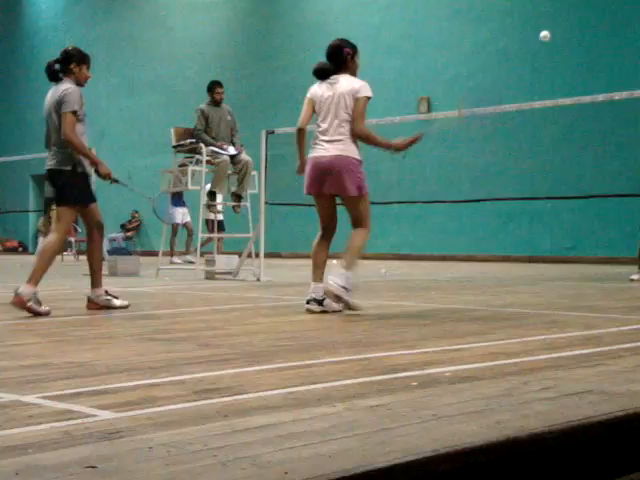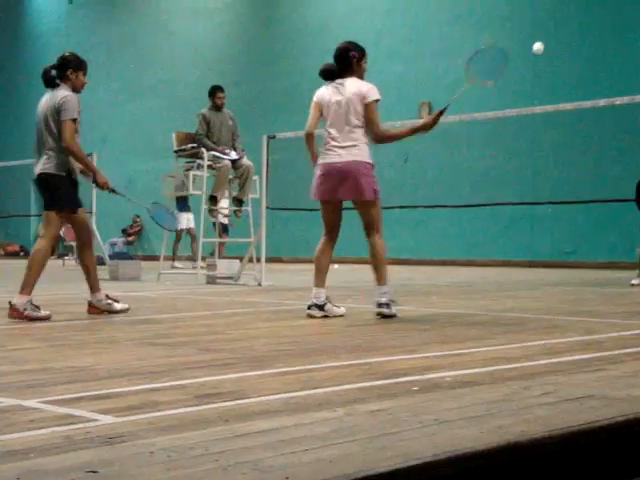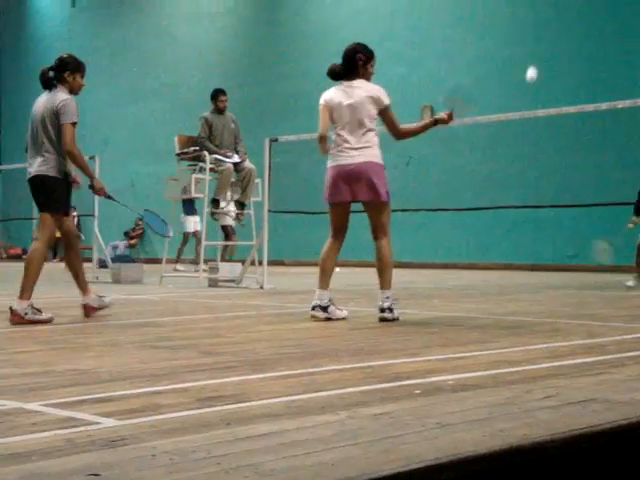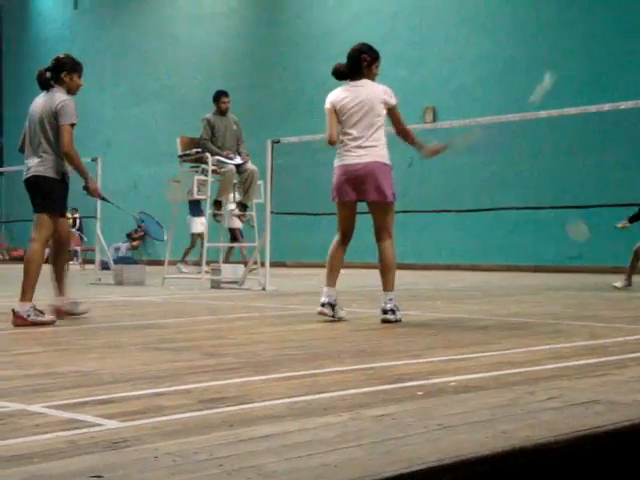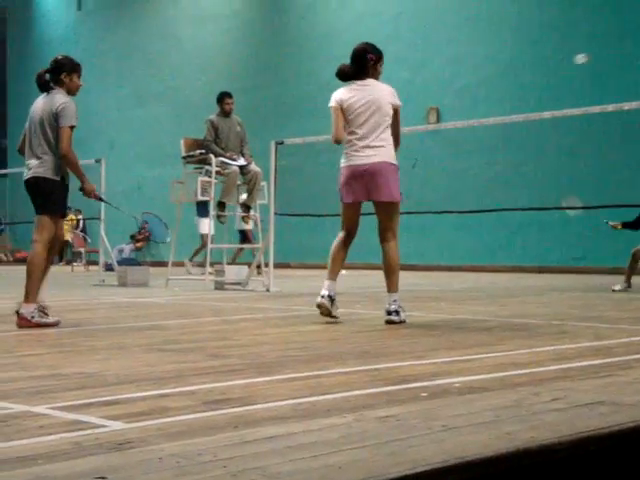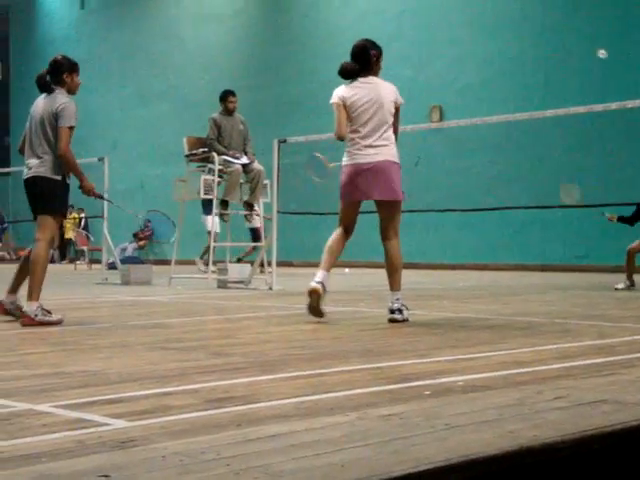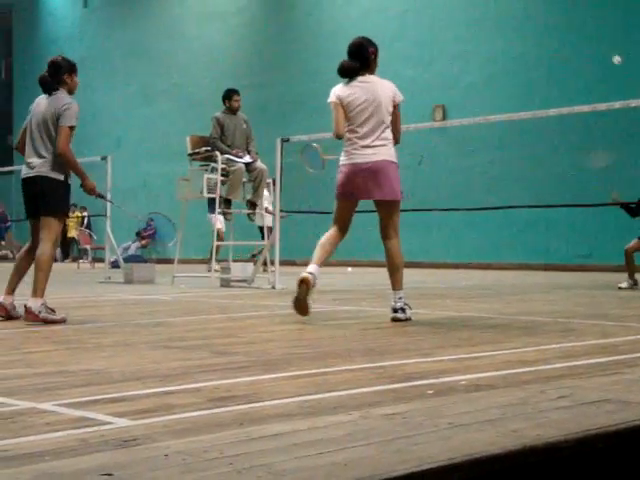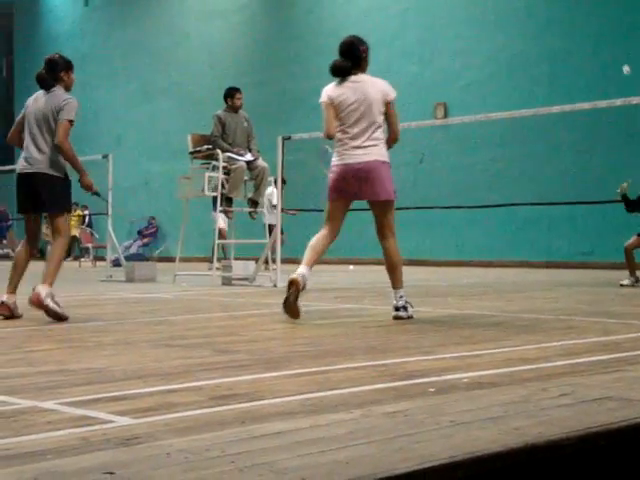
dt=0.1s
person 1, frame 1
left shoulder: (316, 89)
right shoulder: (358, 86)
left elbow: (300, 128)
right elbow: (358, 132)
left wrist: (301, 160)
right wrist: (393, 145)
left hip: (317, 161)
right hip: (344, 160)
left knee: (326, 229)
right knee: (361, 226)
left ankle: (315, 294)
right ankle: (341, 279)
person 1, frame 2
left shoulder: (322, 92)
right shoulder: (366, 89)
left elbow: (309, 132)
right elbow: (378, 135)
left wrist: (315, 159)
right wrist: (420, 127)
left hip: (328, 166)
right hip: (357, 164)
left knee: (330, 235)
right knee: (374, 232)
left ankle: (317, 300)
right ankle: (383, 298)
person 1, frame 3
left shoulder: (328, 96)
right shoulder: (376, 92)
left elbow: (322, 136)
right elbow: (397, 132)
right wrist: (433, 121)
left hip: (338, 168)
right hip: (368, 166)
left knee: (336, 236)
right knee: (381, 235)
left ankle: (321, 301)
right ankle: (386, 302)
person 1, frame 4
left shoulder: (334, 97)
right shoulder: (382, 92)
left elbow: (331, 138)
right elbow: (402, 130)
right wrist: (423, 148)
left hip: (345, 168)
right hip: (375, 166)
left knee: (343, 235)
right knee: (384, 237)
left ankle: (328, 299)
right ankle: (389, 304)
person 1, frame 5
left shoulder: (340, 96)
right shoulder: (389, 92)
left elbow: (338, 137)
left hip: (353, 167)
right hip: (384, 166)
left knee: (347, 233)
right knee: (389, 237)
left ankle: (328, 292)
right ankle: (393, 306)
person 1, frame 6
left shoulder: (342, 93)
right shoulder: (391, 90)
left elbow: (341, 134)
left hip: (354, 165)
right hip: (386, 164)
left knee: (343, 230)
right knee: (390, 236)
left ankle: (319, 281)
right ankle: (396, 304)
person 1, frame 7
left shoulder: (339, 91)
right shoulder: (390, 89)
left elbow: (338, 132)
right elbow: (396, 136)
left hip: (352, 165)
right hip: (384, 165)
left knee: (337, 229)
right knee: (390, 235)
left ankle: (310, 274)
right ankle: (399, 303)
person 1, frame 8
left shoulder: (331, 91)
right shoulder: (382, 87)
left elbow: (329, 133)
right elbow: (394, 135)
left hip: (343, 166)
right hip: (376, 165)
left knee: (329, 230)
right knee: (387, 235)
left ankle: (300, 276)
right ankle: (400, 301)
person 2, frame 1
left shoulder: (54, 92)
right shoulder: (70, 91)
left elbow: (52, 138)
right elbow: (68, 136)
left wrist: (87, 164)
right wrist: (98, 163)
left hip: (62, 168)
right hip: (68, 169)
left knee: (96, 228)
right knee: (61, 231)
left ankle: (98, 294)
right ankle: (26, 292)
person 2, frame 2
left shoulder: (47, 98)
right shoulder: (68, 98)
right elbow: (69, 143)
left wrist: (84, 171)
right wrist: (95, 172)
left hip: (48, 173)
right hip: (58, 175)
left knee: (85, 233)
right knee: (49, 235)
left ankle: (97, 298)
right ankle: (21, 301)
person 2, frame 3
left shoulder: (42, 100)
right shoulder: (66, 101)
left elbow: (30, 145)
right elbow: (69, 147)
right wrist: (93, 177)
left hip: (38, 174)
right hip: (52, 175)
left knee: (71, 236)
right knee: (43, 238)
left ankle: (87, 297)
right ankle: (22, 306)
person 2, frame 4
left shoulder: (39, 100)
right shoulder: (64, 102)
left elbow: (23, 145)
right elbow: (66, 148)
right wrist: (88, 179)
left hip: (35, 174)
right hip: (49, 176)
left knee: (62, 238)
right knee: (40, 238)
left ankle: (62, 301)
right ankle: (24, 308)
person 2, frame 5
left shoulder: (39, 102)
right shoulder: (65, 104)
left elbow: (23, 147)
right elbow: (64, 150)
right wrist: (85, 181)
left hip: (33, 176)
right hip: (50, 178)
left knee: (48, 240)
right knee: (43, 240)
left ankle: (30, 303)
right ankle: (30, 309)
person 2, frame 6
left shoulder: (40, 102)
right shoulder: (65, 104)
left elbow: (23, 147)
right elbow: (63, 150)
right wrist: (83, 179)
left hip: (33, 176)
right hip: (51, 177)
left knee: (45, 240)
right knee: (45, 240)
right ankle: (32, 308)
person 2, frame 7
left shoulder: (38, 104)
right shoulder: (68, 105)
right elbow: (63, 148)
right wrist: (84, 178)
left hip: (30, 177)
right hip: (52, 177)
left knee: (35, 242)
right knee: (49, 241)
right ankle: (35, 306)
person 2, frame 8
left shoulder: (33, 100)
right shoulder: (67, 100)
right elbow: (61, 142)
right wrist: (83, 173)
left hip: (25, 172)
right hip: (51, 174)
left knee: (31, 239)
right knee: (61, 236)
right ankle: (43, 292)
person 3, frame 1
left shoulder: (228, 110)
right shoulder: (203, 110)
left elbow: (235, 131)
right elbow: (198, 133)
left wrist: (237, 144)
right wrist: (215, 144)
right hip: (211, 148)
left knee: (247, 161)
right knee: (225, 160)
left ankle: (238, 194)
person 3, frame 2
left shoulder: (229, 114)
right shoulder: (204, 114)
left elbow: (236, 136)
right elbow: (200, 137)
left wrist: (239, 149)
right wrist: (216, 148)
left hip: (230, 152)
right hip: (213, 153)
left knee: (248, 165)
right knee: (226, 164)
left ankle: (239, 198)
right ankle: (214, 197)
person 3, frame 3
left shoulder: (231, 118)
right shoulder: (207, 118)
left elbow: (238, 139)
right elbow: (202, 140)
left wrist: (241, 152)
right wrist: (219, 151)
left hip: (233, 156)
right hip: (215, 156)
left knee: (250, 168)
right knee: (228, 167)
left ankle: (241, 202)
right ankle: (216, 200)
person 3, frame 4
left shoulder: (234, 119)
right shoulder: (209, 119)
left elbow: (241, 141)
right elbow: (204, 142)
left wrist: (243, 154)
right wrist: (221, 153)
left hip: (235, 157)
right hip: (217, 157)
left knee: (253, 170)
right knee: (230, 169)
left ankle: (244, 203)
right ankle: (218, 202)
person 3, frame 5
left shoulder: (238, 121)
right shoulder: (212, 121)
left elbow: (244, 142)
right elbow: (208, 143)
left wrist: (247, 155)
right wrist: (224, 154)
left hip: (239, 159)
right hip: (221, 159)
left knee: (256, 171)
right knee: (234, 171)
left ankle: (248, 204)
right ankle: (222, 203)
person 3, frame 6
left shoulder: (240, 119)
right shoulder: (215, 119)
left elbow: (247, 140)
right elbow: (211, 142)
left wrist: (249, 154)
right wrist: (227, 153)
left hip: (242, 157)
right hip: (223, 157)
left knee: (259, 170)
right knee: (236, 169)
left ankle: (250, 203)
right ankle: (225, 201)
person 3, frame 7
left shoulder: (243, 118)
right shoulder: (218, 118)
left elbow: (250, 139)
right elbow: (214, 141)
left wrist: (252, 152)
right wrist: (230, 152)
left hip: (244, 156)
right hip: (226, 156)
left knee: (262, 168)
right knee: (239, 168)
left ankle: (253, 202)
right ankle: (227, 200)
person 3, frame 8
left shoulder: (244, 116)
right shoulder: (220, 116)
left elbow: (251, 137)
right elbow: (215, 139)
left wrist: (254, 150)
right wrist: (231, 150)
left hip: (246, 154)
right hip: (228, 154)
left knee: (263, 167)
right knee: (241, 166)
left ankle: (255, 200)
right ankle: (229, 198)
